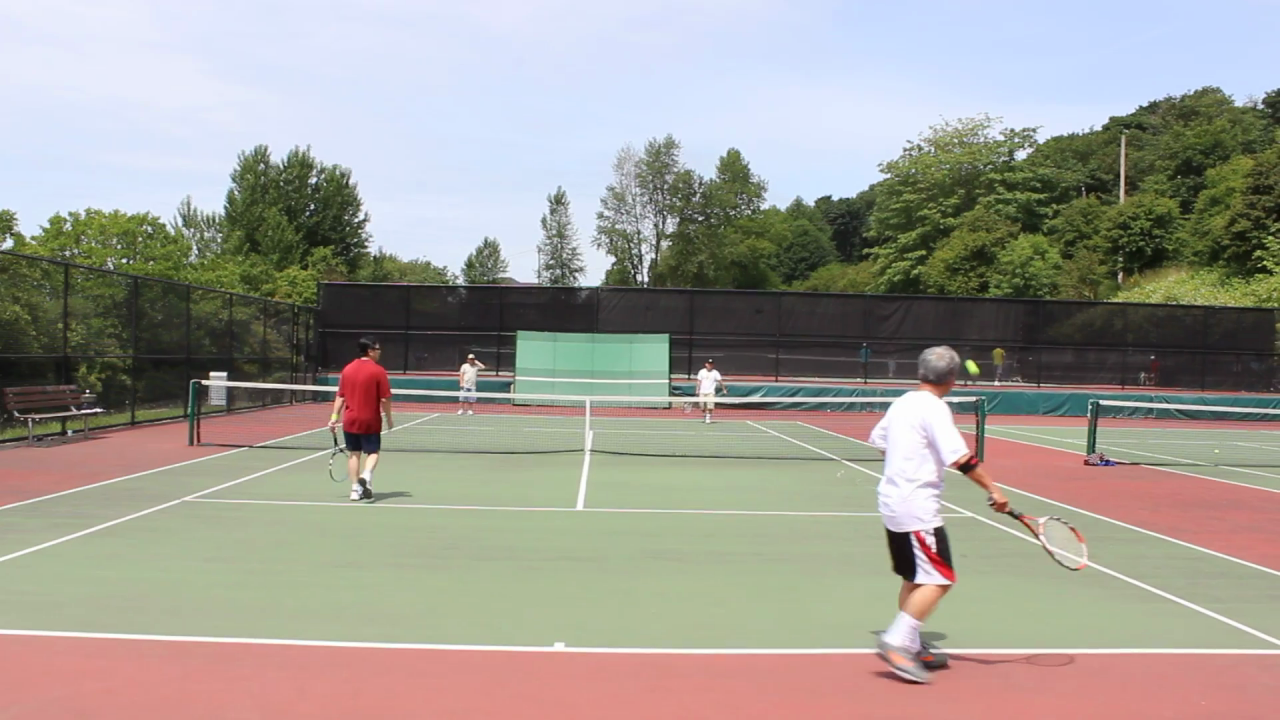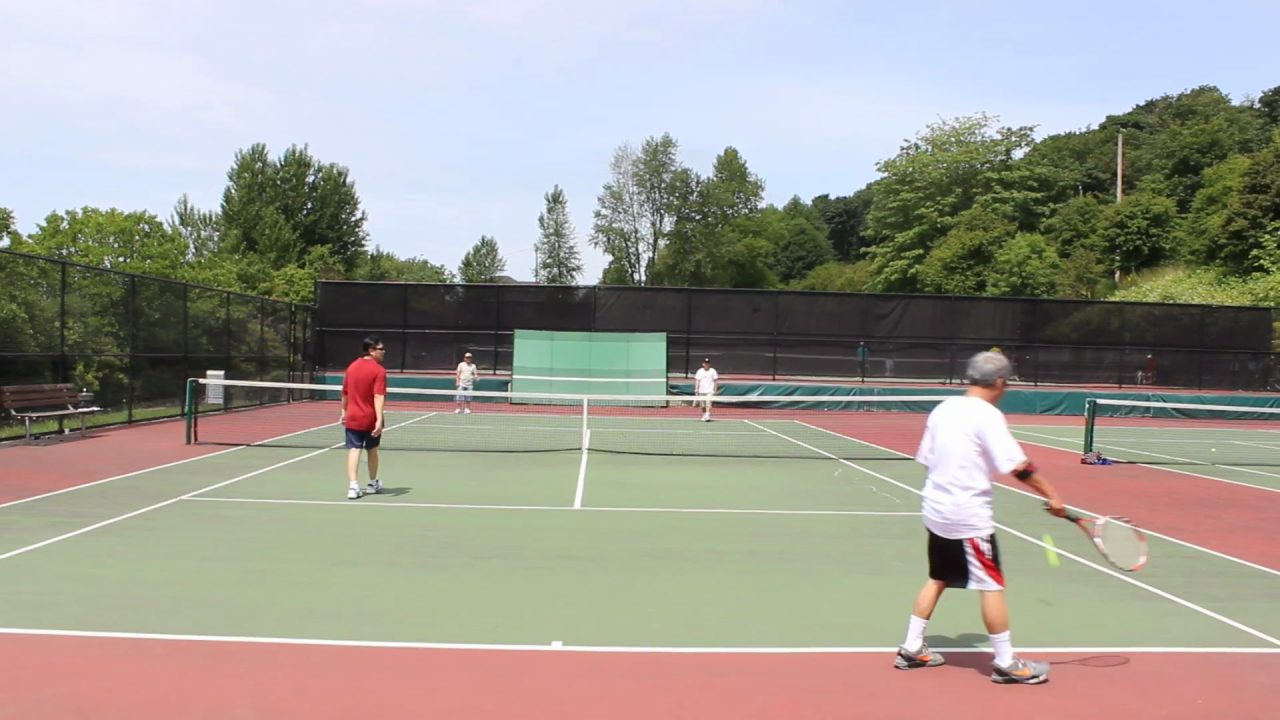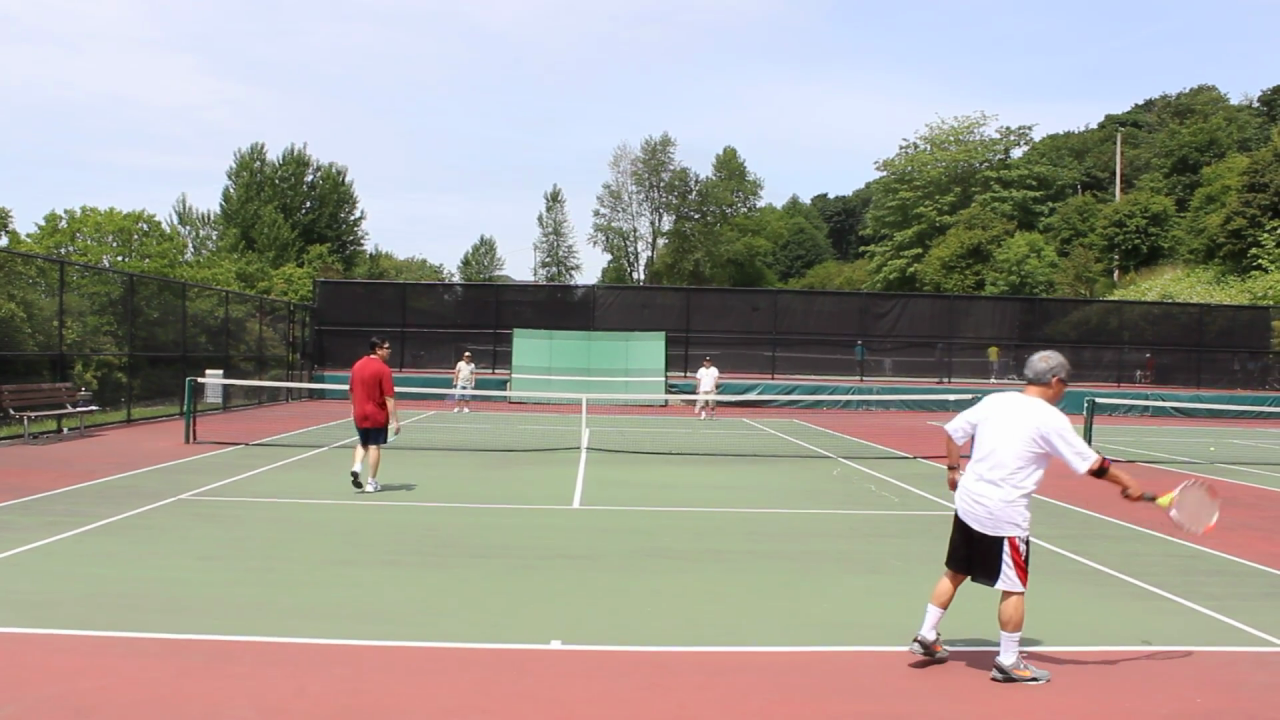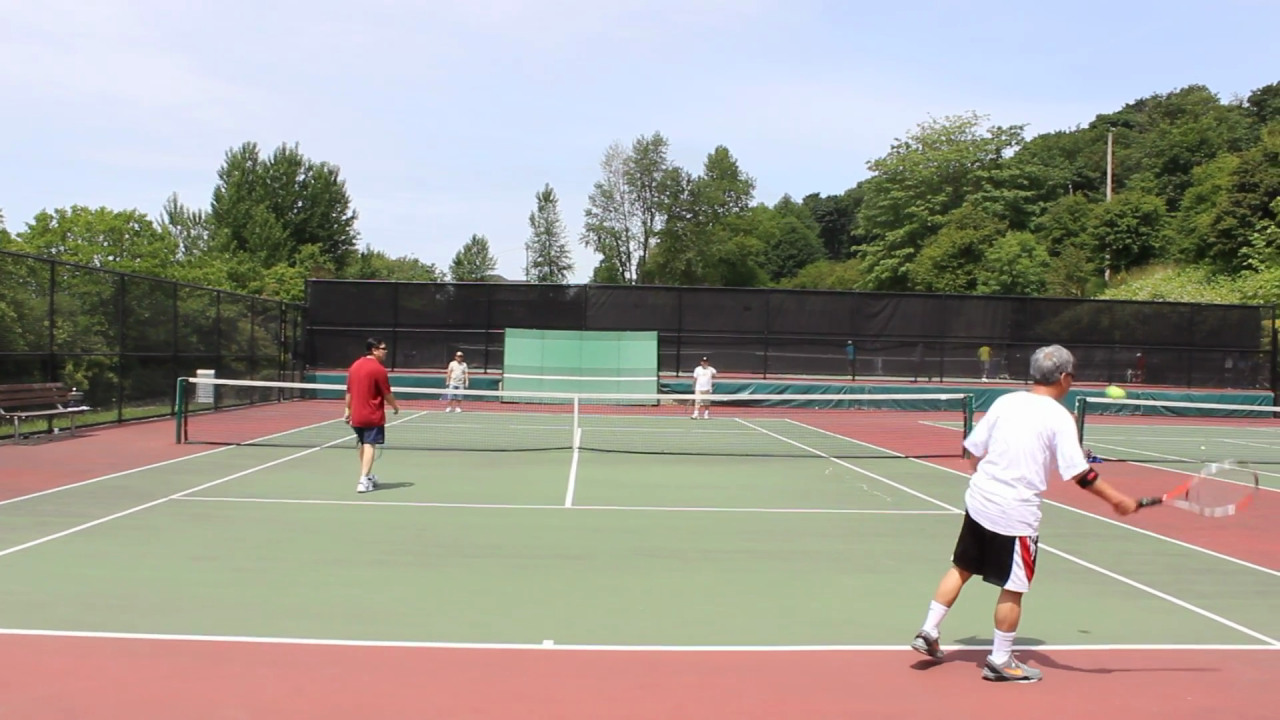
dt=0.3s
person 1, frame 1
left shoulder: (901, 402)
right shoulder: (934, 408)
left elbow: (878, 439)
right elbow: (960, 458)
right wrist: (992, 489)
left hip: (894, 502)
right hip: (915, 507)
left knee: (916, 579)
right knee: (937, 581)
left ankle: (908, 649)
right ankle: (896, 643)
person 1, frame 2
left shoulder: (943, 409)
right shoulder: (987, 416)
left elbow: (925, 459)
right elbow: (1016, 464)
right wrist: (1050, 494)
left hip: (936, 510)
right hip: (967, 516)
left knee: (938, 579)
right knee: (992, 586)
left ankle: (911, 649)
right ankle: (1006, 662)
person 1, frame 3
left shoulder: (994, 401)
right shoulder: (1050, 418)
left elbow: (954, 431)
right elbow: (1090, 462)
left wrist: (953, 470)
right wrist: (1127, 483)
left hip: (969, 502)
right hip: (1005, 512)
left knee: (955, 571)
right knee: (1013, 588)
left ankle: (926, 636)
right ankle: (1008, 662)
person 1, frame 4
left shoulder: (1005, 401)
right shoulder: (1059, 417)
left elbow: (974, 447)
right elbow: (1077, 472)
right wrist: (1116, 499)
left hip: (979, 499)
right hip: (1016, 512)
left knee: (961, 568)
right knee: (1013, 587)
left ankle: (928, 633)
right ankle: (1000, 661)
